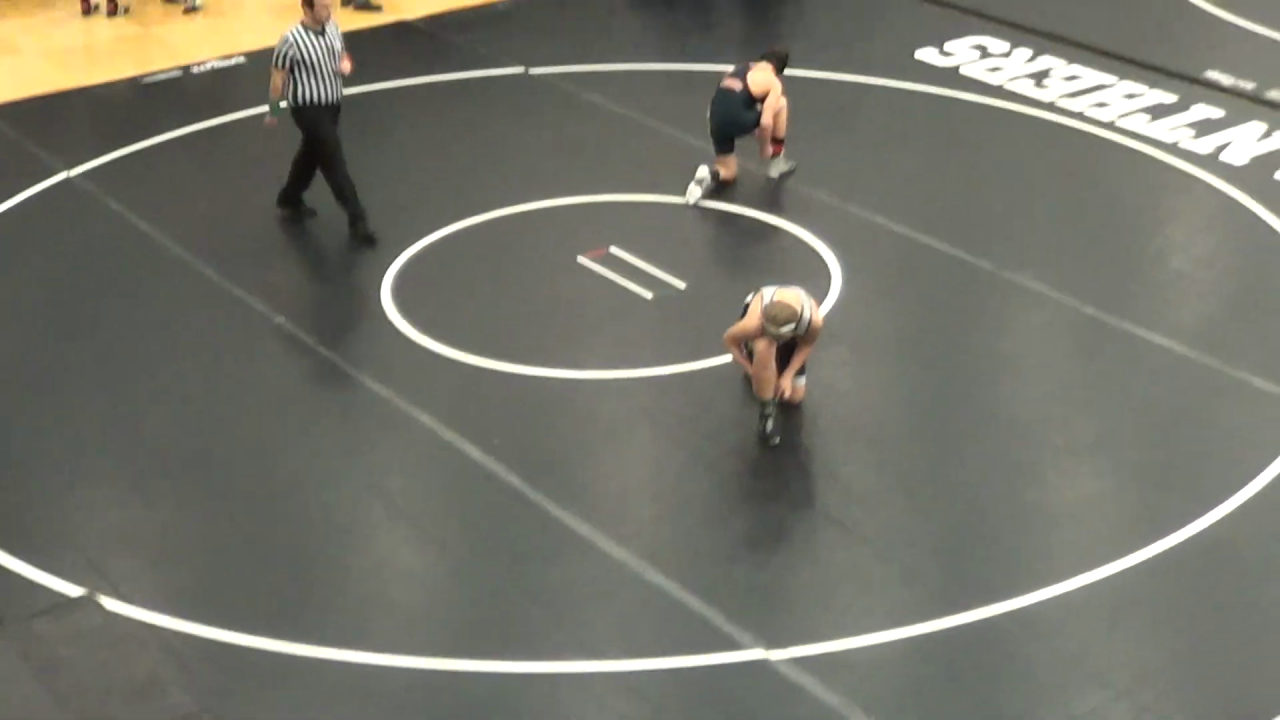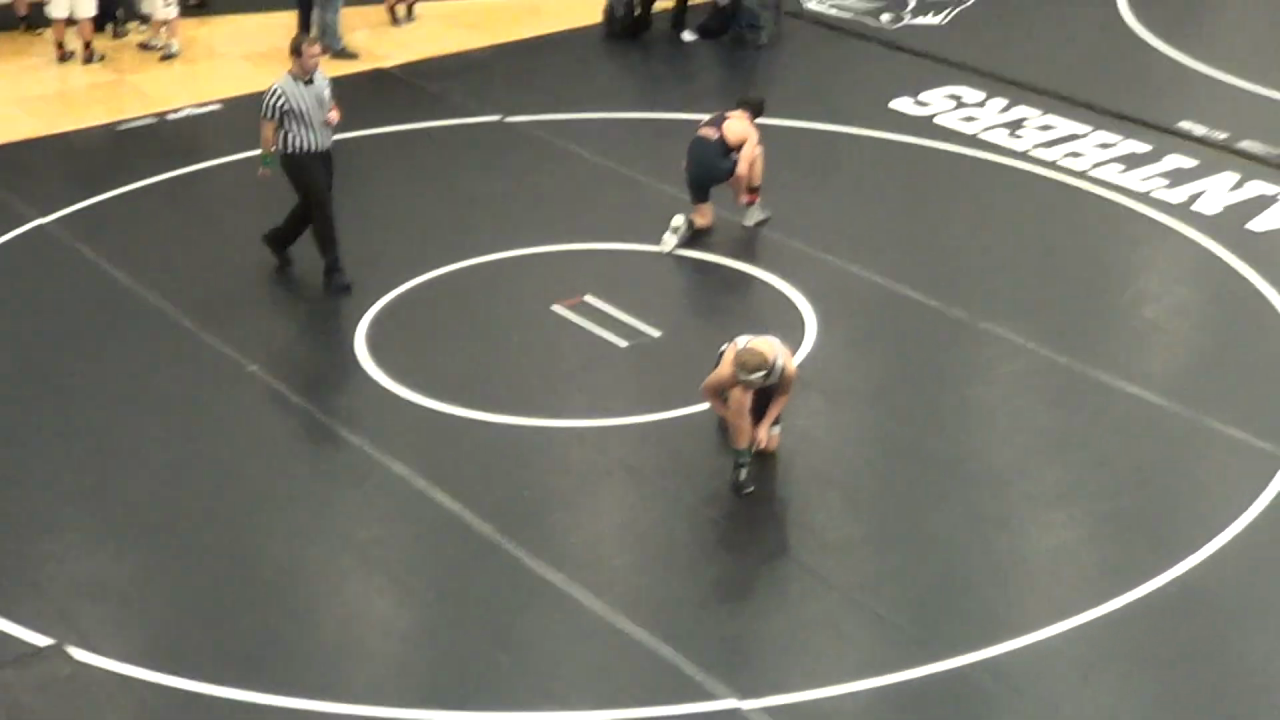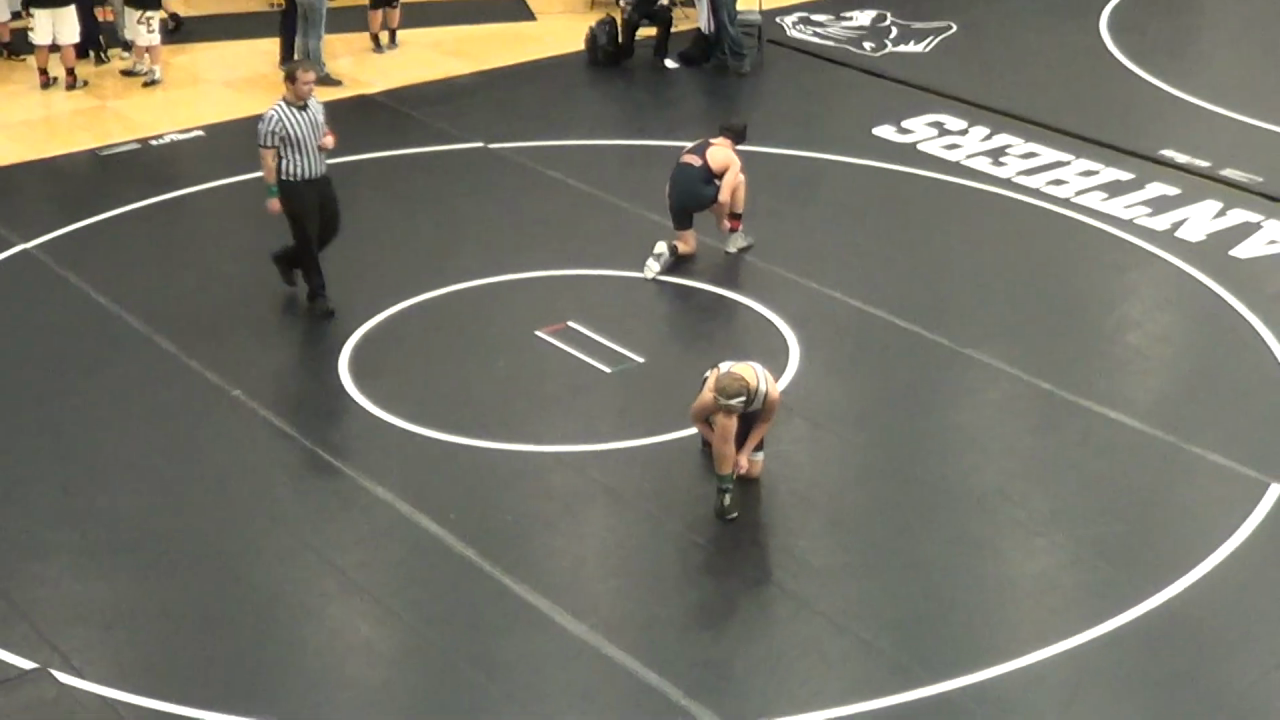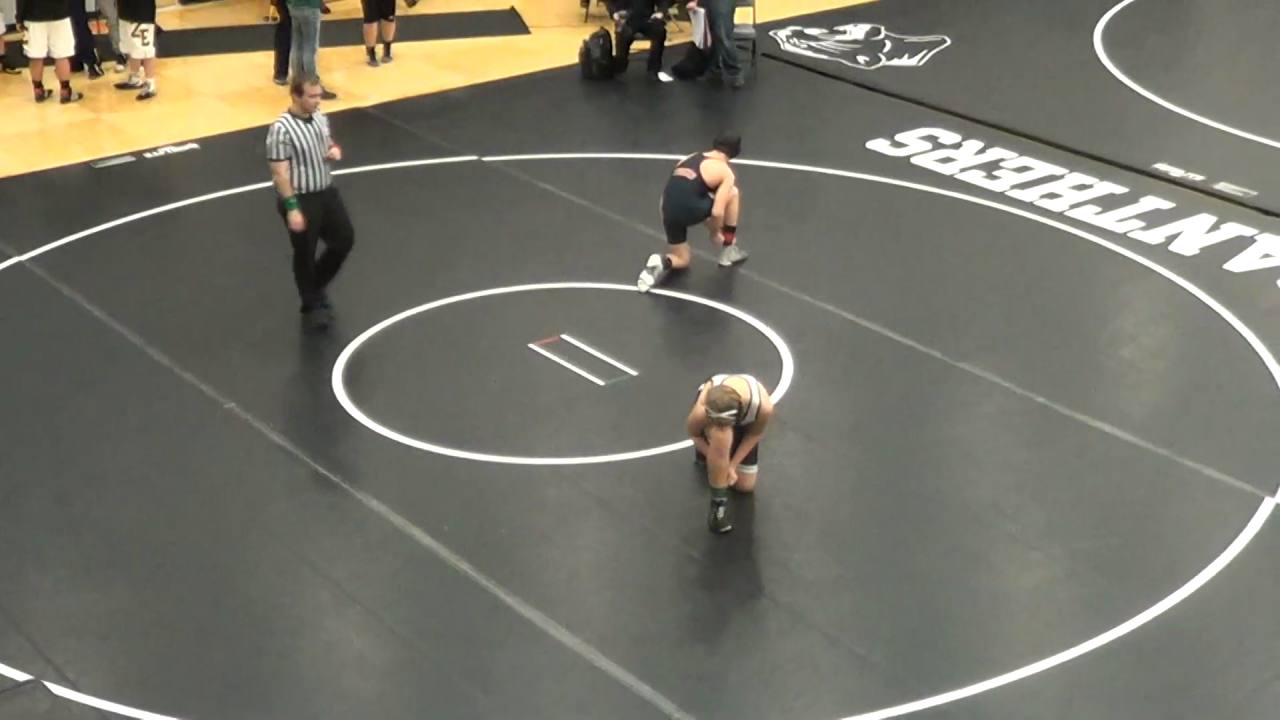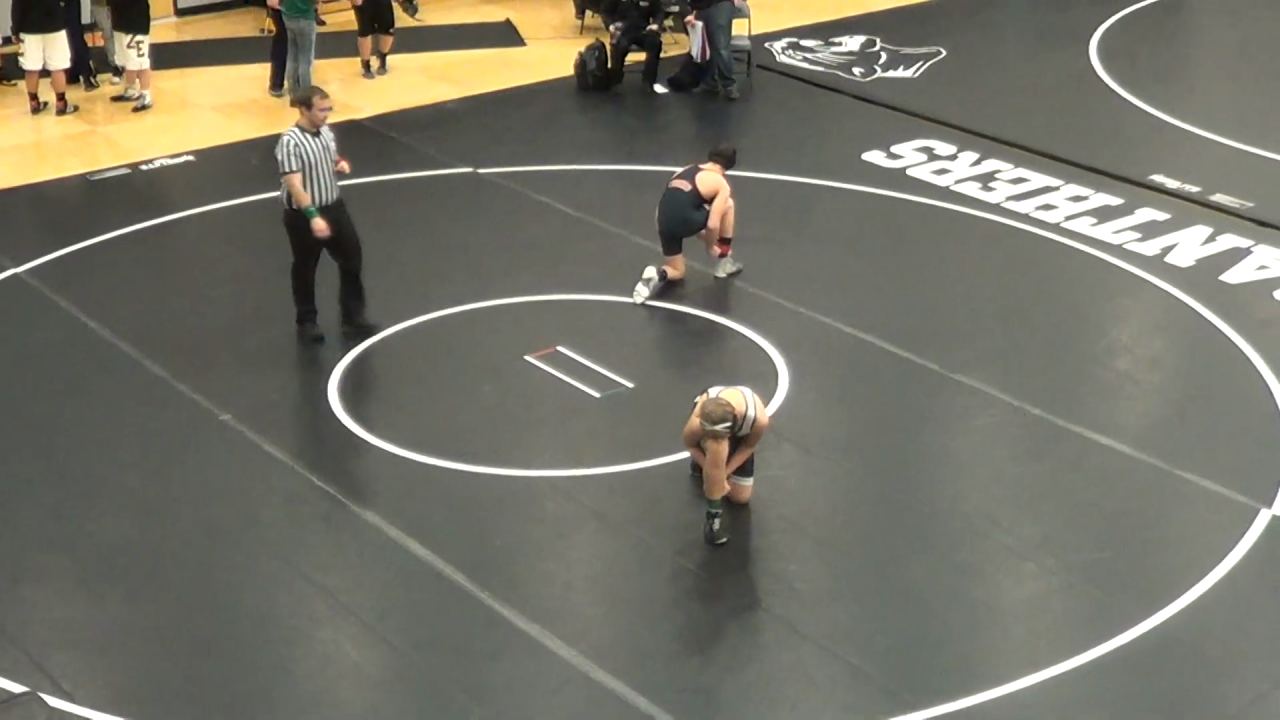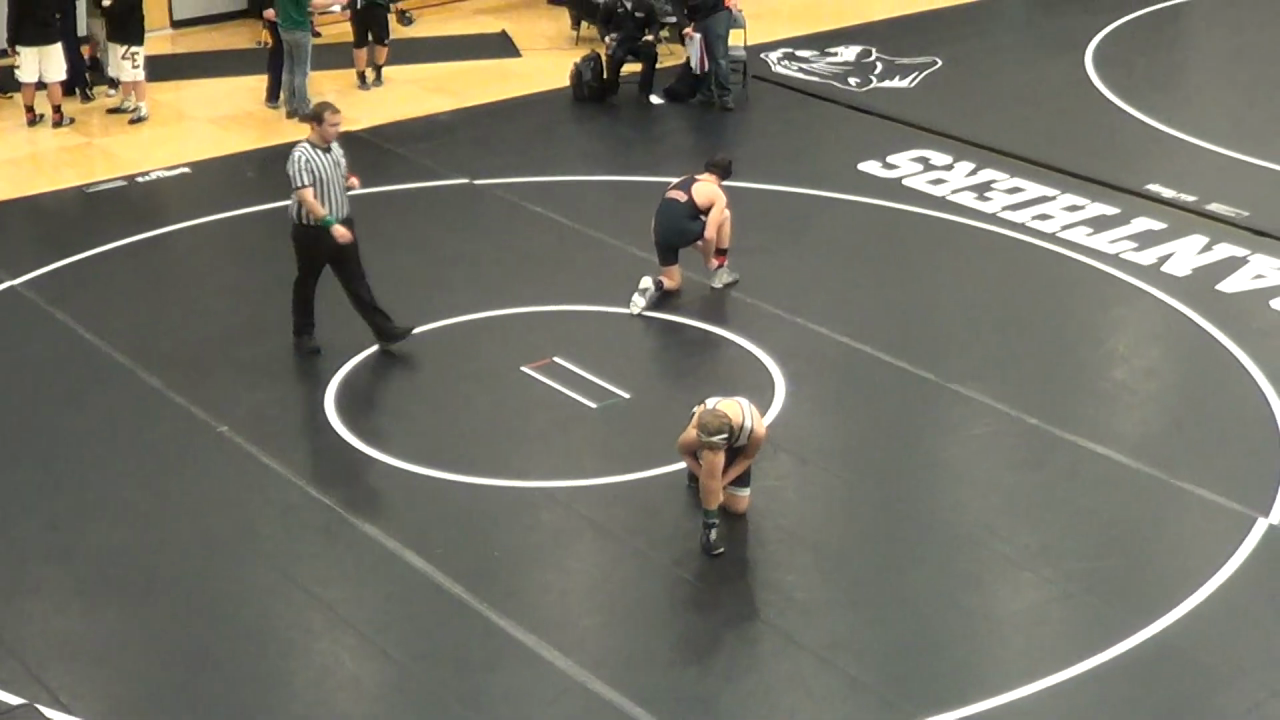
dt=0.1s
person 1, frame 1
left shoulder: (332, 29)
right shoulder: (292, 40)
left elbow: (343, 55)
right elbow: (278, 78)
left wrist: (346, 63)
right wrist: (273, 111)
left hip: (331, 105)
right hip: (309, 110)
left knee: (311, 156)
right knee: (334, 162)
left ankle: (290, 200)
right ankle: (357, 219)
person 1, frame 2
left shoulder: (322, 78)
right shoulder: (281, 91)
left elbow: (331, 106)
right elbow: (268, 130)
left wrist: (335, 113)
right wrist: (266, 162)
left hip: (323, 153)
right hip: (300, 159)
left knee: (310, 208)
right knee: (322, 212)
left ankle: (277, 239)
right ankle: (333, 270)
person 1, frame 3
left shoulder: (316, 105)
right shoulder: (275, 118)
right elbow: (268, 159)
left wrist: (329, 139)
right wrist: (273, 194)
left hip: (320, 180)
right hip: (294, 186)
left knee: (329, 229)
right knee: (308, 240)
left ankle: (286, 259)
right ankle: (317, 295)
person 1, frame 4
left shoulder: (320, 118)
right shoulder: (281, 129)
right elbow: (281, 173)
left wrist: (334, 150)
right wrist: (292, 208)
left hip: (326, 191)
right hip: (300, 200)
left knee: (344, 239)
right knee: (305, 254)
left ankle: (314, 287)
right ankle: (311, 307)
person 1, frame 5
left shoulder: (326, 132)
right shoulder: (290, 142)
right elbow: (294, 185)
left wrist: (341, 164)
right wrist: (313, 217)
left hip: (333, 207)
right hip: (303, 215)
left knee: (352, 257)
right knee: (305, 269)
left ankle: (352, 316)
right ankle: (306, 321)
person 1, frame 6
left shoulder: (336, 149)
right shoulder: (301, 157)
right elbow: (306, 200)
left wrist: (351, 180)
right wrist: (331, 225)
left hip: (343, 224)
right hip: (313, 231)
left knee: (356, 280)
right knee: (307, 284)
left ankle: (384, 329)
right ankle: (303, 334)
person 2, frame 1
left shoulder: (814, 320)
right shoulder: (754, 322)
left elbow: (806, 345)
right elbow: (729, 340)
left wrist: (787, 376)
right wrist: (753, 373)
left knee: (794, 396)
right knee: (764, 348)
right ankle: (766, 413)
person 2, frame 2
left shoulder: (787, 368)
right shoulder: (728, 371)
left elbow: (783, 394)
right elbow: (706, 391)
left wrist: (764, 427)
right wrist: (733, 421)
left hip: (767, 381)
left knee: (768, 446)
right knee: (740, 397)
right ankle: (741, 462)
person 2, frame 3
left shoulder: (770, 393)
right shoulder: (710, 397)
left elbow: (765, 421)
right elbow: (697, 419)
left wrist: (744, 453)
right wrist: (721, 446)
left hip: (752, 406)
left knee: (752, 472)
right knee: (726, 423)
right ankle: (724, 488)
person 2, frame 4
left shoulder: (764, 406)
right shoulder: (703, 410)
left elbow: (755, 434)
right elbow: (693, 433)
left wrist: (732, 465)
right wrist: (717, 462)
left hip: (745, 419)
left knee: (746, 485)
right knee: (721, 437)
right ankle: (718, 501)
person 2, frame 5
left shoulder: (759, 419)
right shoulder: (698, 422)
left elbow: (748, 446)
right elbow: (689, 444)
left wrist: (724, 474)
right wrist: (715, 473)
left hip: (741, 429)
right hip: (709, 418)
left knee: (741, 497)
right knee: (717, 448)
left ankle: (703, 460)
right ankle: (713, 513)
person 2, frame 6
left shoulder: (756, 430)
right shoulder: (694, 433)
left elbow: (747, 458)
right elbow: (683, 452)
left wrist: (720, 484)
right wrist: (711, 483)
left hip: (738, 441)
right hip: (706, 431)
left knee: (738, 508)
right knee: (713, 459)
left ankle: (701, 471)
right ankle: (710, 523)
person 3, frame 1
left shoulder: (737, 69)
right shoulder: (773, 82)
right elbow: (766, 122)
left wrist: (759, 136)
right wrist: (765, 147)
left hip: (716, 124)
right hip: (736, 122)
left knee: (729, 172)
right knee: (781, 104)
left ankle: (710, 175)
right ankle: (777, 162)
person 3, frame 2
left shoulder: (714, 118)
right shoulder: (749, 131)
right elbow: (741, 171)
left wrist: (734, 185)
right wrist: (740, 194)
left hip: (692, 173)
right hip: (711, 172)
left knee: (705, 220)
right knee: (757, 152)
left ankle: (686, 224)
right ankle: (752, 210)
person 3, frame 3
left shoulder: (696, 145)
right shoulder: (732, 159)
right elbow: (723, 199)
left wrist: (718, 212)
right wrist: (721, 221)
left hip: (675, 200)
right hip: (694, 197)
left knee: (689, 247)
right knee: (739, 179)
left ankle: (668, 249)
right ankle: (735, 238)
person 3, frame 4
left shoulder: (690, 158)
right shoulder: (726, 172)
right elbow: (717, 212)
left wrist: (711, 225)
right wrist: (715, 234)
left hip: (669, 213)
right hip: (688, 212)
left knee: (682, 260)
right knee: (733, 193)
left ankle: (662, 262)
right ankle: (729, 251)
person 3, frame 5
left shoulder: (686, 170)
right shoulder: (721, 183)
right elbow: (713, 225)
left wrist: (705, 236)
right wrist: (710, 246)
left hip: (664, 225)
right hip: (684, 222)
left knee: (678, 272)
right knee: (728, 205)
left ankle: (657, 274)
right ankle: (724, 263)
person 3, frame 6
left shoulder: (682, 181)
right shoulder: (717, 194)
right elbow: (709, 235)
left wrist: (702, 248)
right wrist: (708, 260)
left hip: (660, 235)
right hip: (680, 233)
left knee: (674, 283)
right knee: (725, 216)
left ankle: (654, 284)
right ankle: (721, 273)
